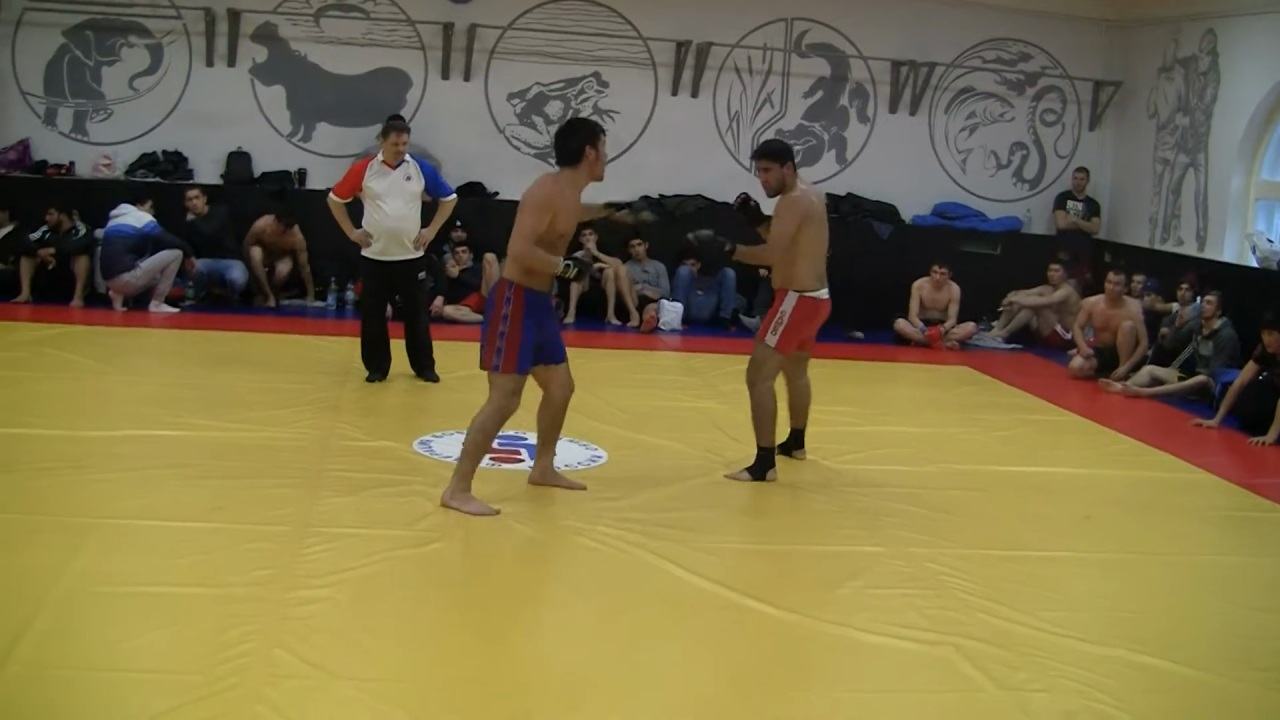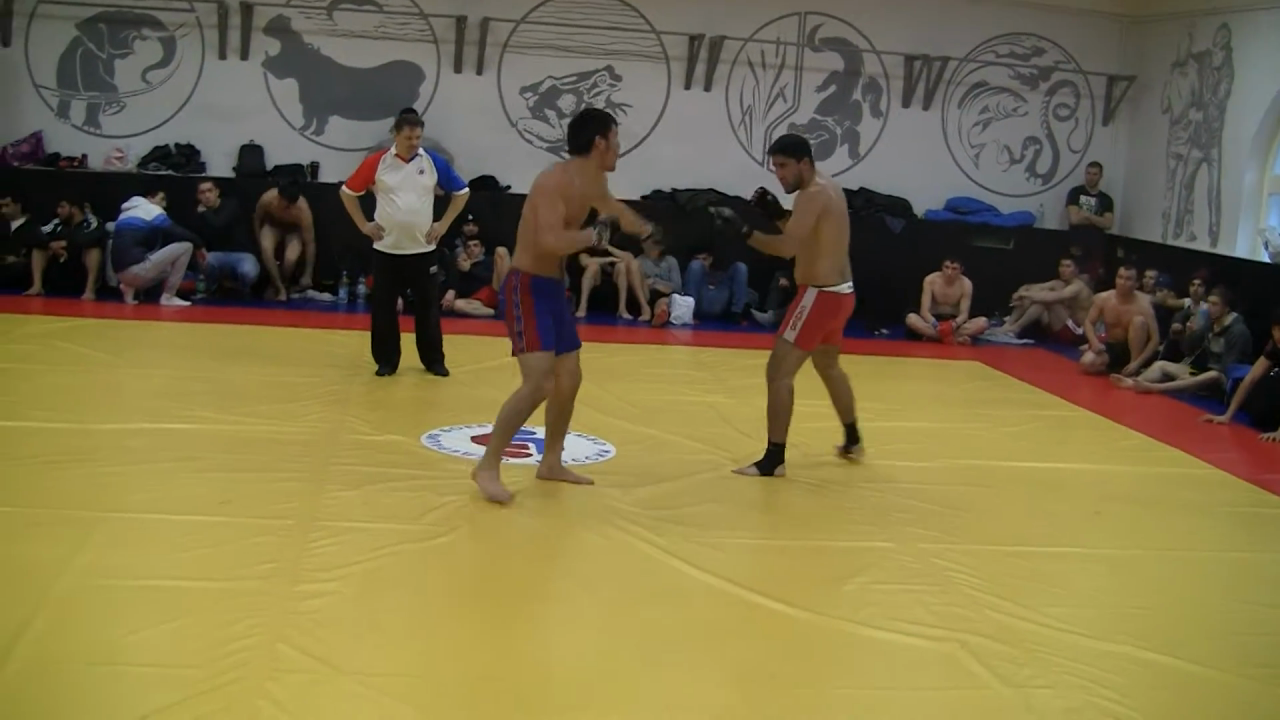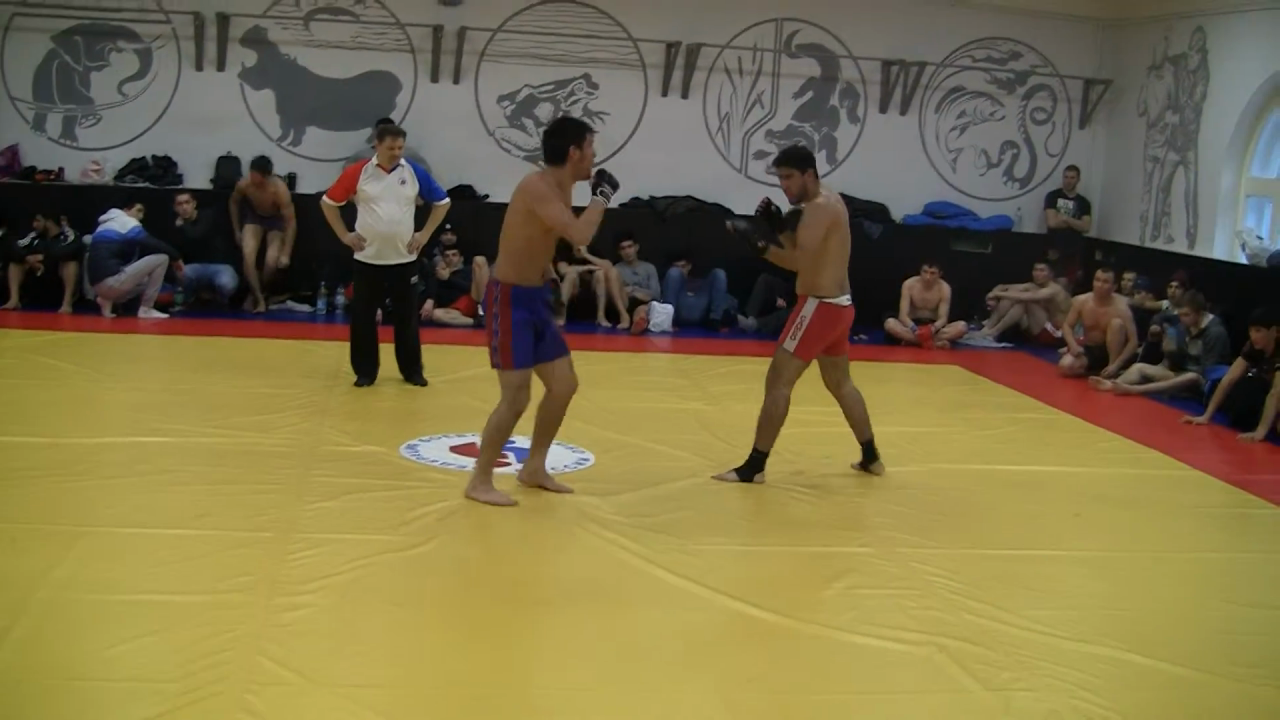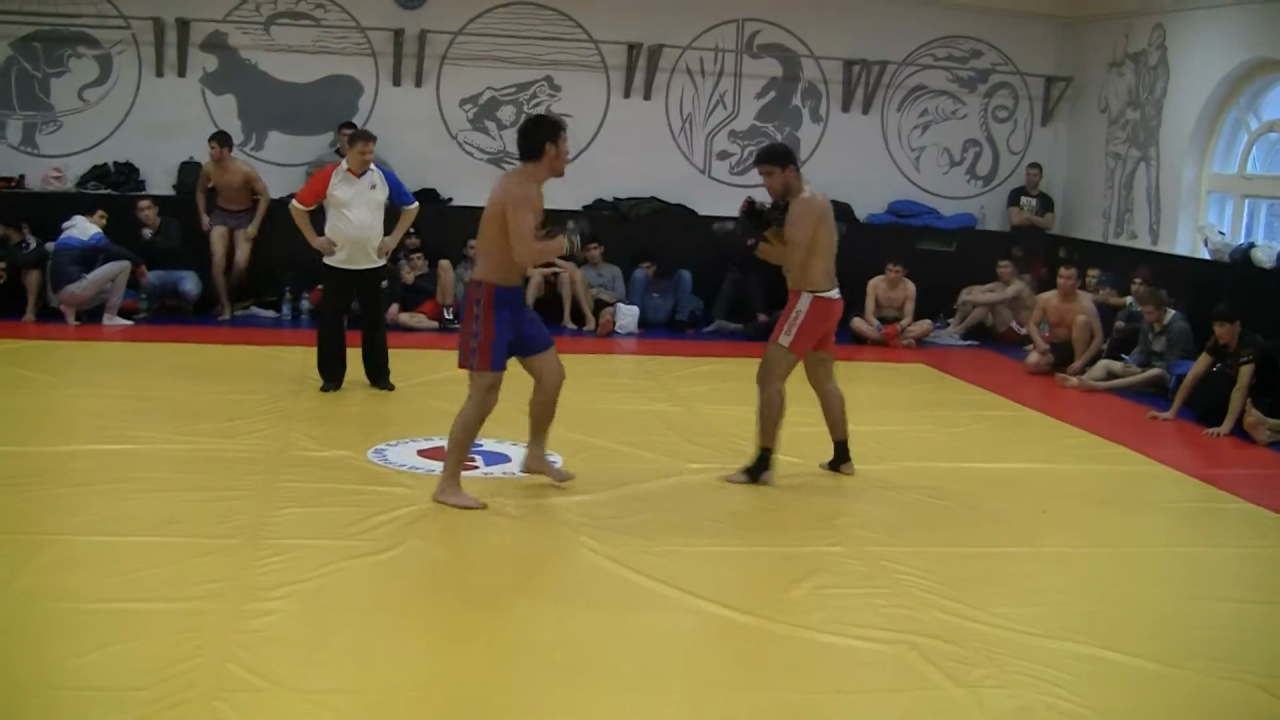
dt=0.2s
person 1, frame 1
left shoulder: (567, 190)
right shoulder: (550, 191)
right elbow: (518, 251)
left wrist: (614, 212)
right wrist: (565, 266)
left hip: (539, 300)
right hip: (514, 301)
left knee: (560, 388)
right knee: (504, 400)
left ankle: (543, 467)
right ankle: (458, 489)
person 1, frame 2
left shoulder: (592, 181)
right shoulder: (556, 179)
left elbow: (614, 209)
right elbow: (550, 242)
left wrist: (648, 231)
right wrist: (597, 234)
left hip: (554, 287)
right hip: (527, 287)
left knee: (568, 378)
right knee: (538, 384)
left ankle: (551, 462)
right ankle: (488, 466)
person 1, frame 3
left shoulder: (562, 187)
right shoulder: (536, 187)
right elbow: (580, 235)
right wrist: (602, 196)
left hip: (536, 297)
right hip: (509, 299)
left knee: (565, 384)
right knee: (515, 398)
left ankle: (534, 467)
right ankle: (480, 481)
person 1, frame 4
left shoulder: (526, 184)
right shoulder: (521, 190)
right elbow: (526, 254)
left wrist: (554, 242)
right wrist: (566, 244)
left hip: (512, 296)
right hip: (489, 299)
left knee: (552, 376)
right knee: (483, 398)
left ankle: (536, 457)
right ankle: (448, 484)
person 2, frame 1
left shoulder: (793, 201)
right shoulder: (812, 195)
left elbow: (771, 254)
left wrist: (724, 247)
left hip: (798, 300)
right hip: (815, 298)
left knee: (759, 376)
right knee: (796, 372)
left ankle: (764, 464)
right ankle: (795, 442)
person 2, frame 2
left shoulder: (812, 197)
right shoulder: (831, 189)
left elbow: (786, 248)
left wrist: (741, 229)
right wrist: (773, 215)
left hip: (820, 295)
right hip: (841, 293)
left knee: (779, 372)
right knee: (829, 367)
left ankle: (774, 460)
right ankle: (852, 438)
person 2, frame 3
left shoulder: (818, 209)
right shoulder: (830, 202)
left elbow: (799, 262)
left wrist: (758, 243)
right wrist: (779, 228)
left hip: (820, 306)
right hip: (838, 304)
left knee: (777, 383)
right knee: (840, 383)
left ankle: (754, 466)
right ankle: (871, 456)
person 2, frame 4
left shoulder: (803, 204)
right shoulder: (807, 201)
left elbow: (793, 258)
right elbow: (792, 249)
left wrist: (753, 241)
right wrist: (764, 226)
left hip: (811, 301)
right hip: (825, 299)
left knee: (769, 377)
right knee: (823, 380)
left ankle: (762, 463)
right ankle: (842, 457)
person 3, frame 1
left shoulder: (421, 169)
right shoulder: (364, 169)
left elbow: (449, 198)
right elbow: (335, 199)
left wrist: (432, 230)
right wrist: (351, 232)
left hip: (411, 256)
right hip: (375, 256)
left knee: (417, 313)
right knee: (373, 314)
left ankle: (424, 367)
right ankle: (376, 367)
person 3, frame 2
left shoulder: (434, 162)
right shoulder: (377, 162)
left elbow: (461, 192)
right elbow: (348, 191)
left wrist: (444, 224)
right wrist: (363, 225)
left hip: (423, 249)
right hip: (386, 249)
left knee: (428, 306)
right knee: (384, 307)
left ankle: (434, 360)
right ankle: (386, 361)
person 3, frame 3
left shoulder: (414, 173)
right shoulder: (358, 172)
left elbow: (442, 202)
right elbow: (329, 201)
left wrist: (425, 234)
right wrist: (344, 235)
left hip: (404, 259)
right hip: (367, 259)
left knee: (407, 317)
right knee: (363, 317)
left ankle: (412, 371)
right ankle: (365, 371)
person 3, frame 4
left shoulder: (384, 177)
right shoulder: (328, 177)
left elbow: (411, 206)
right elbow: (298, 206)
left wrist: (394, 238)
right wrist: (314, 239)
left hip: (374, 264)
right hip: (337, 263)
left knee: (375, 321)
right knee: (331, 321)
left ankle: (379, 376)
right ankle: (331, 376)
